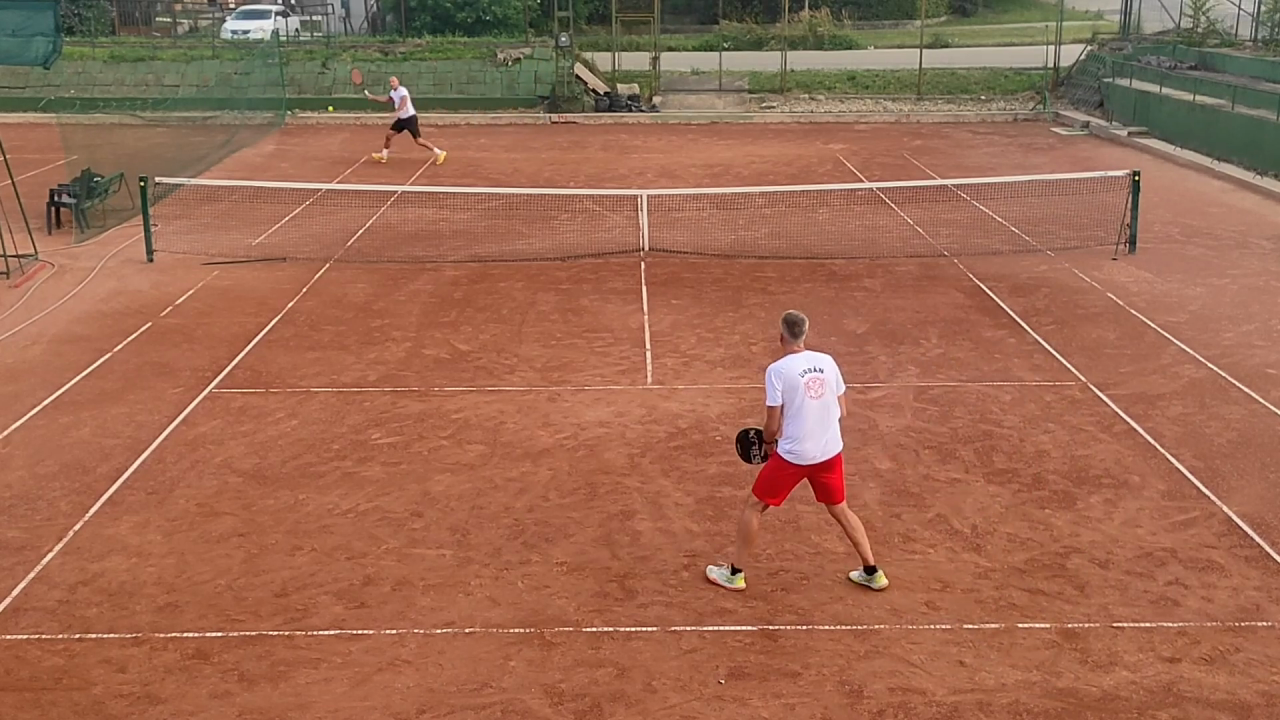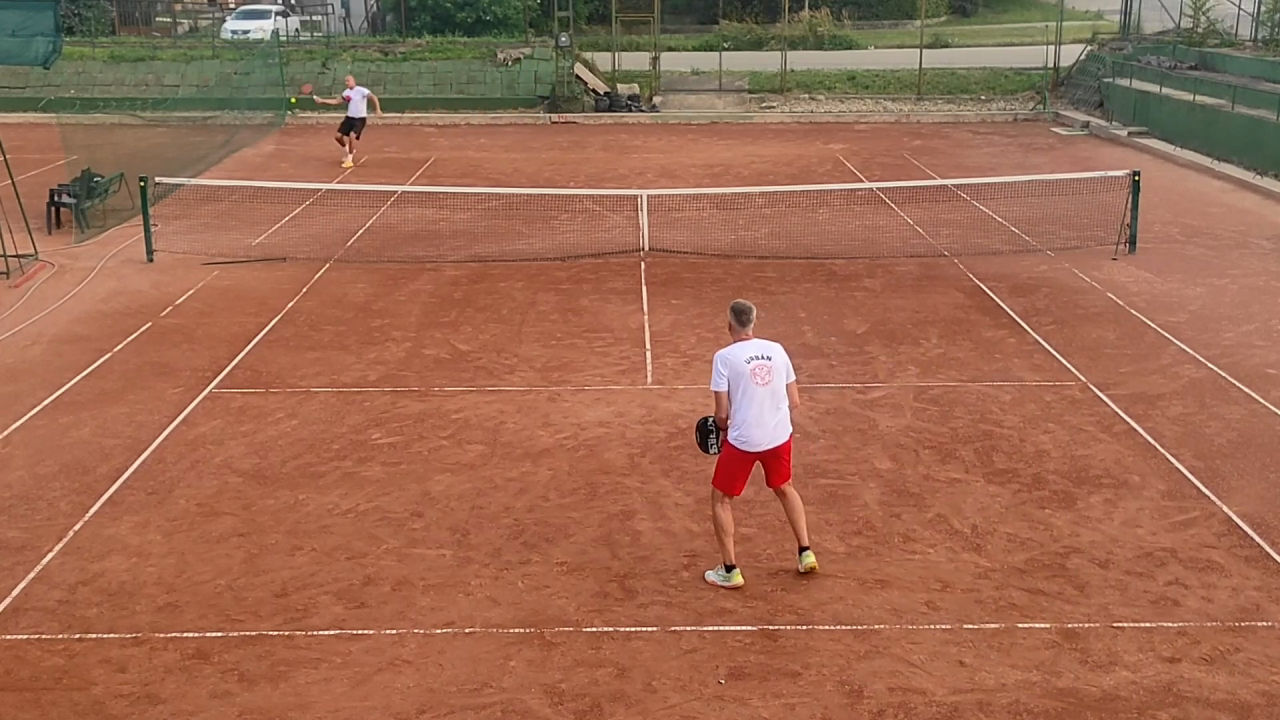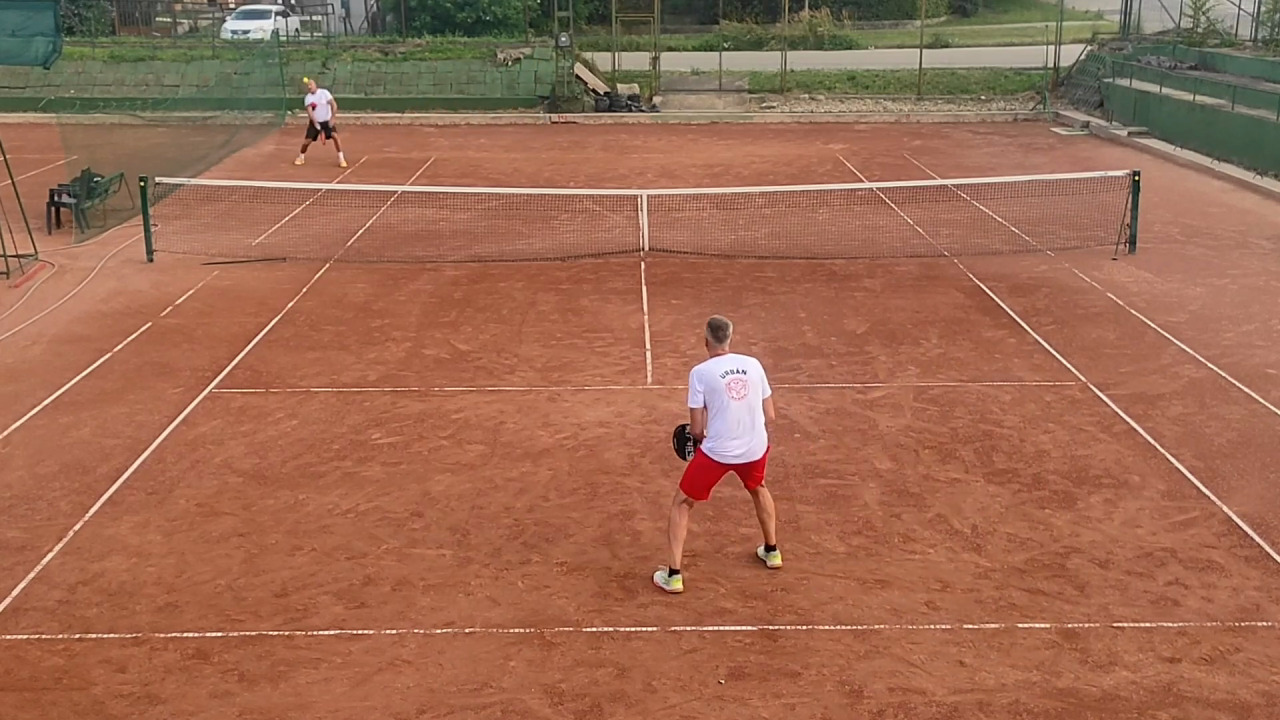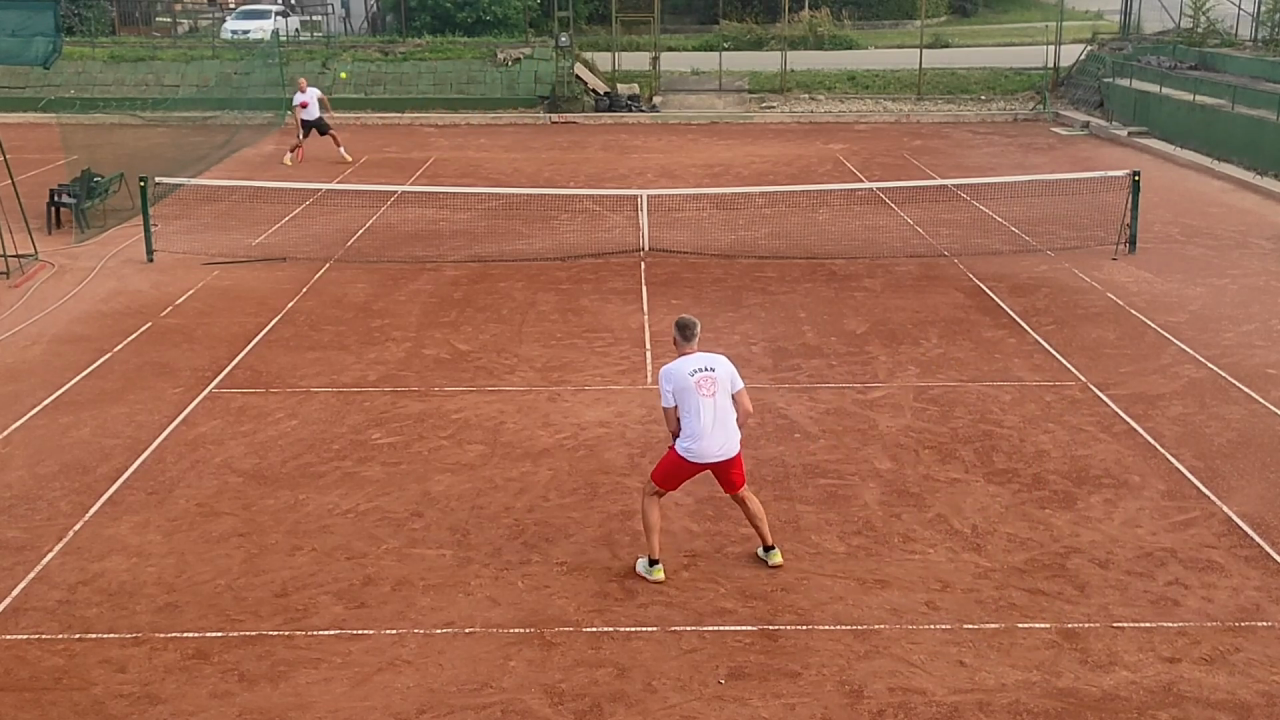
dt=0.3s
person 1, frame 1
left shoulder: (777, 370)
right shoulder: (827, 362)
left elbow: (773, 426)
right elbow: (841, 411)
left wrist: (770, 440)
left hip: (793, 455)
right hip: (830, 451)
left knee: (753, 506)
right knee: (839, 509)
left ankle: (734, 573)
right ankle: (872, 573)
person 1, frame 2
left shoulder: (724, 357)
right shoulder: (777, 350)
left elbow: (722, 413)
right elbow: (794, 401)
left wrist: (725, 427)
left hip: (743, 440)
right hip: (780, 436)
left knee: (720, 499)
right knee: (785, 489)
left ankle: (730, 571)
right ankle: (805, 552)
person 1, frame 3
left shoulder: (700, 372)
right shoulder: (753, 365)
left elbow: (697, 429)
right elbow: (770, 415)
left wrist: (705, 439)
left hip: (717, 452)
right hip: (755, 448)
left knee: (681, 505)
right knee: (758, 489)
left ankle: (673, 574)
right ankle: (772, 551)
person 1, frame 4
left shoulder: (669, 371)
right shoulder: (722, 362)
left elbow: (672, 426)
right elbow: (746, 409)
left hip: (690, 451)
right hip: (728, 448)
left knee: (651, 494)
right knee: (742, 495)
left ankle: (654, 565)
right ankle: (770, 550)
